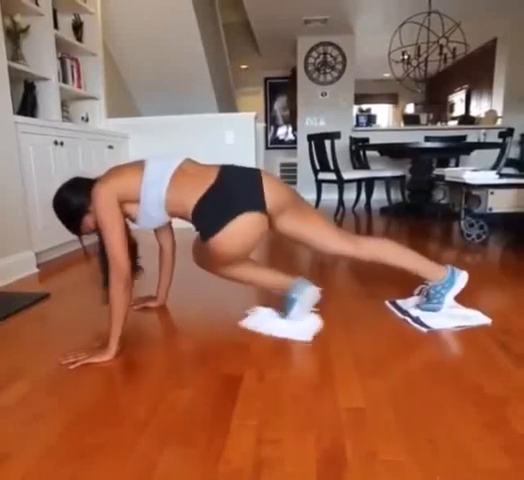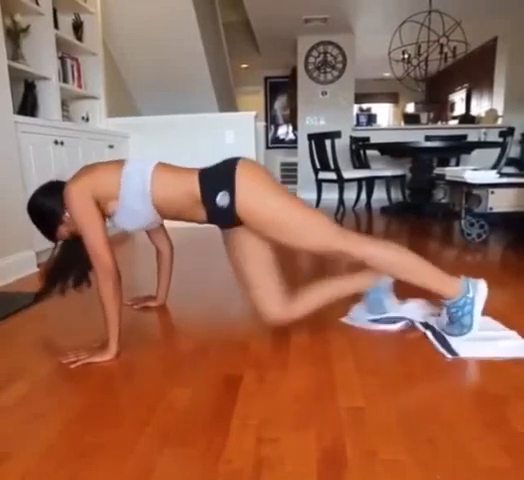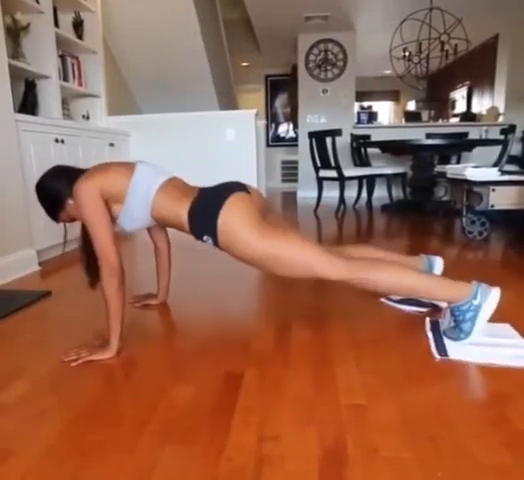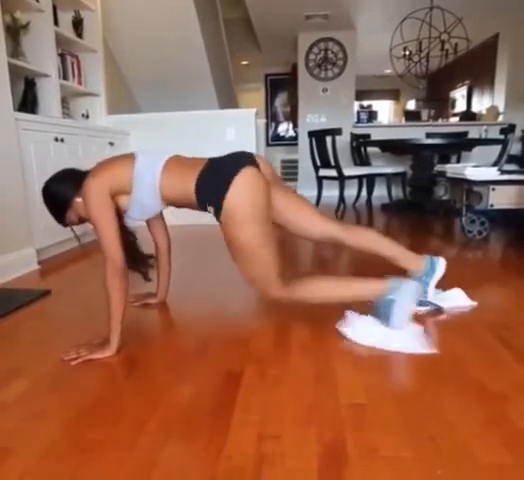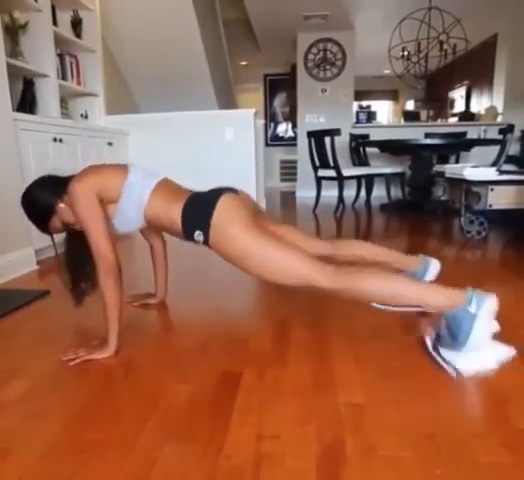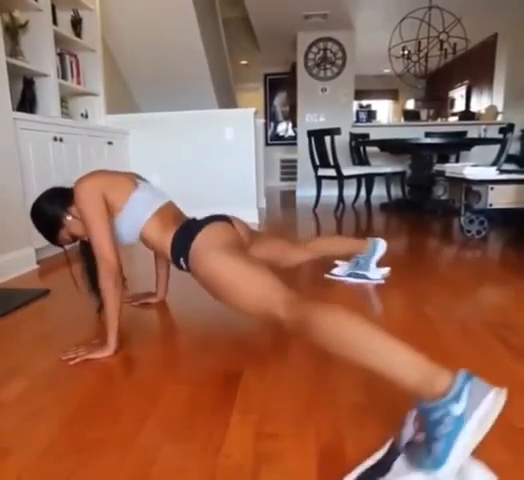
dt=0.7s
person 1, frame 1
left shoulder: (104, 193)
right shoulder: (136, 183)
left elbow: (119, 271)
right elbow: (166, 241)
left wrist: (110, 347)
right wrist: (159, 298)
left hip: (231, 215)
right hip: (254, 181)
left knee: (206, 257)
right knee: (347, 242)
left ankle: (294, 288)
right ankle: (443, 277)
person 1, frame 2
left shoulder: (79, 191)
right shoulder: (113, 197)
left elbow: (107, 269)
right elbow: (163, 241)
left wrist: (110, 346)
right wrist: (159, 297)
left hip: (234, 185)
right hip: (228, 208)
left knee: (345, 243)
right knee: (278, 311)
left ankle: (462, 290)
right ankle: (370, 281)
person 1, frame 3
left shoulder: (87, 188)
right shoulder: (117, 184)
left elbow: (111, 267)
right elbow: (159, 238)
left wrist: (112, 344)
right wrist: (160, 295)
left hip: (223, 217)
right hip: (233, 200)
left knee: (338, 270)
right knee: (329, 258)
left ankle: (468, 295)
right ankle: (420, 265)
person 1, frame 4
left shoulder: (92, 189)
right shoulder: (117, 181)
left elbow: (114, 263)
right elbow: (159, 233)
left wrist: (111, 342)
right wrist: (161, 293)
left hip: (233, 187)
right hip: (245, 168)
left knee: (277, 290)
right knee: (331, 231)
left ankle: (393, 289)
right ankle: (421, 266)
person 1, frame 5
left shoulder: (81, 190)
right shoulder: (107, 189)
left elbow: (107, 265)
right elbow: (154, 233)
left wrist: (110, 343)
right wrist: (159, 294)
left hip: (214, 217)
right hip: (224, 204)
left knee: (327, 276)
right knee: (320, 247)
left ankle: (461, 303)
right ankle: (416, 265)
person 1, frame 6
left shoulder: (88, 191)
right shoulder: (113, 187)
left elbow: (109, 269)
left wrist: (109, 341)
right wrist: (159, 292)
left hip: (202, 243)
right hip: (222, 228)
left knee: (293, 310)
right knee: (299, 249)
right ankle: (368, 246)
